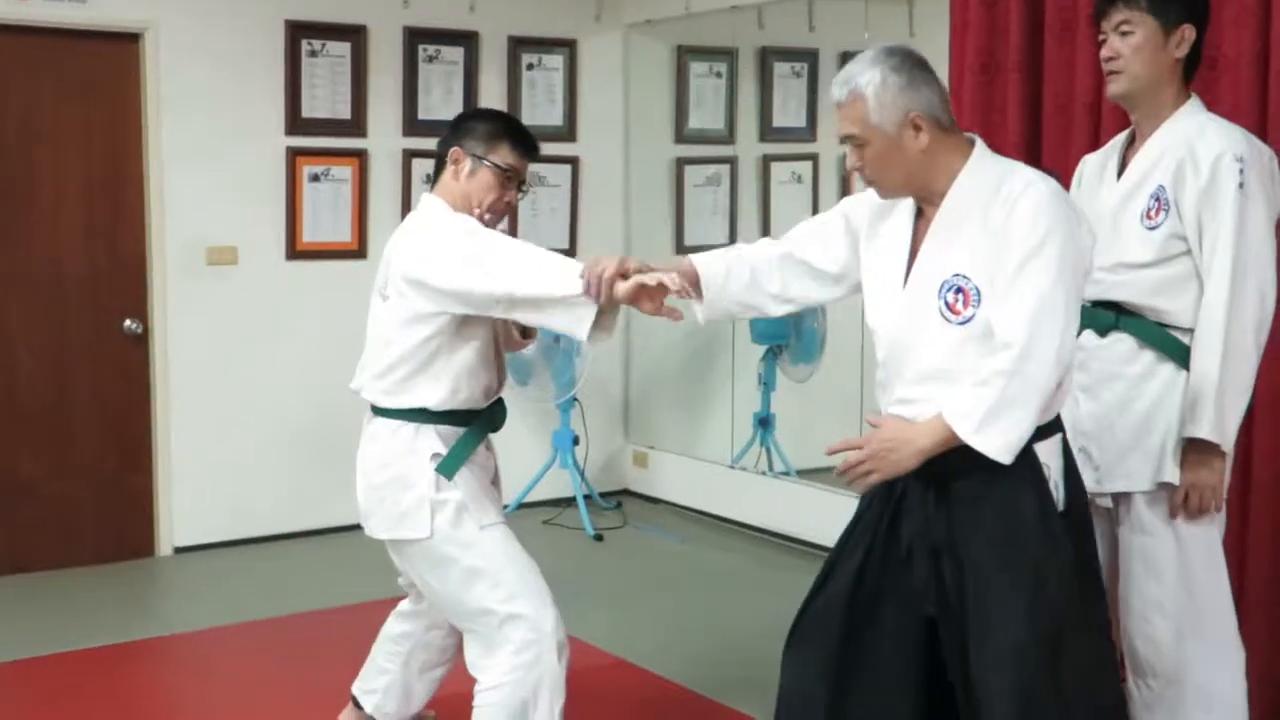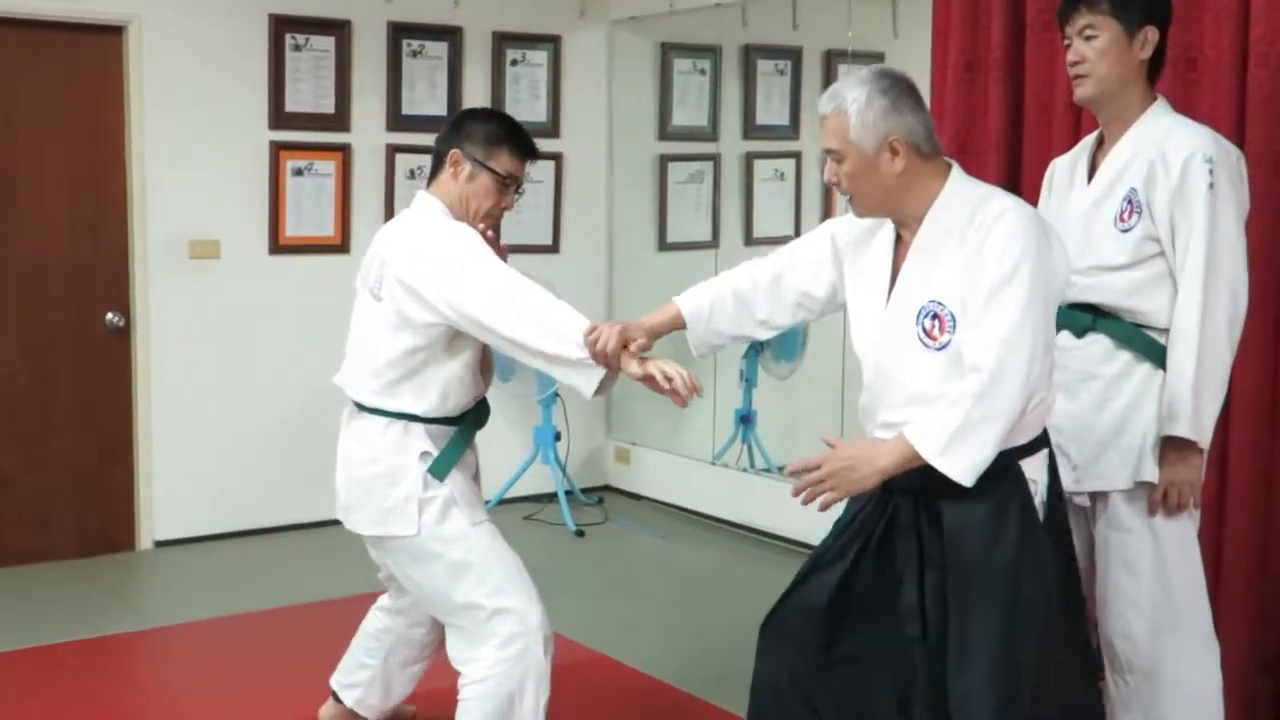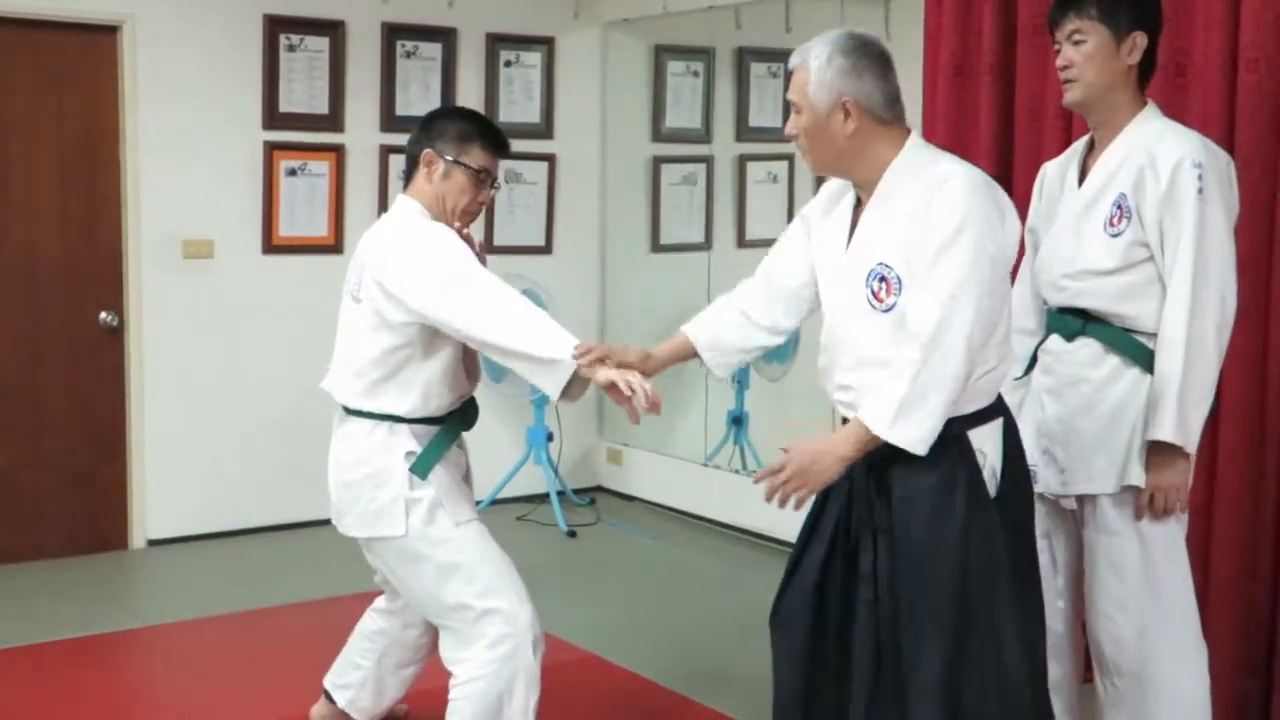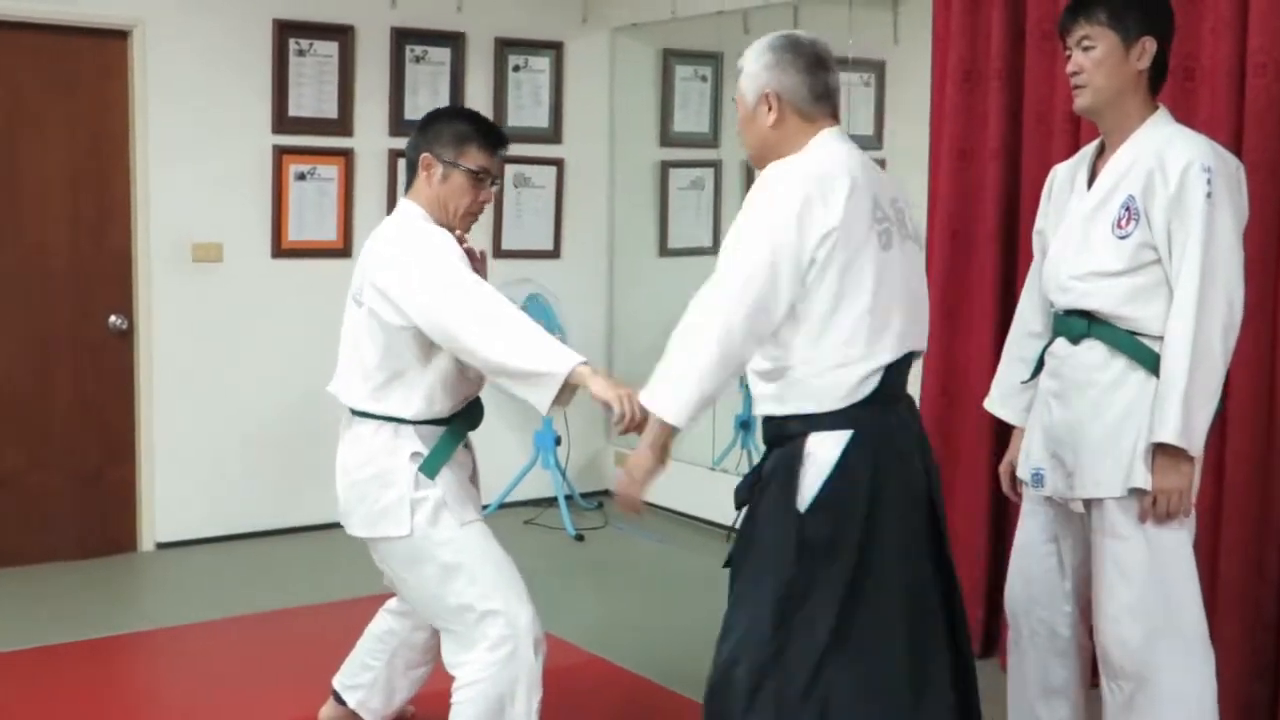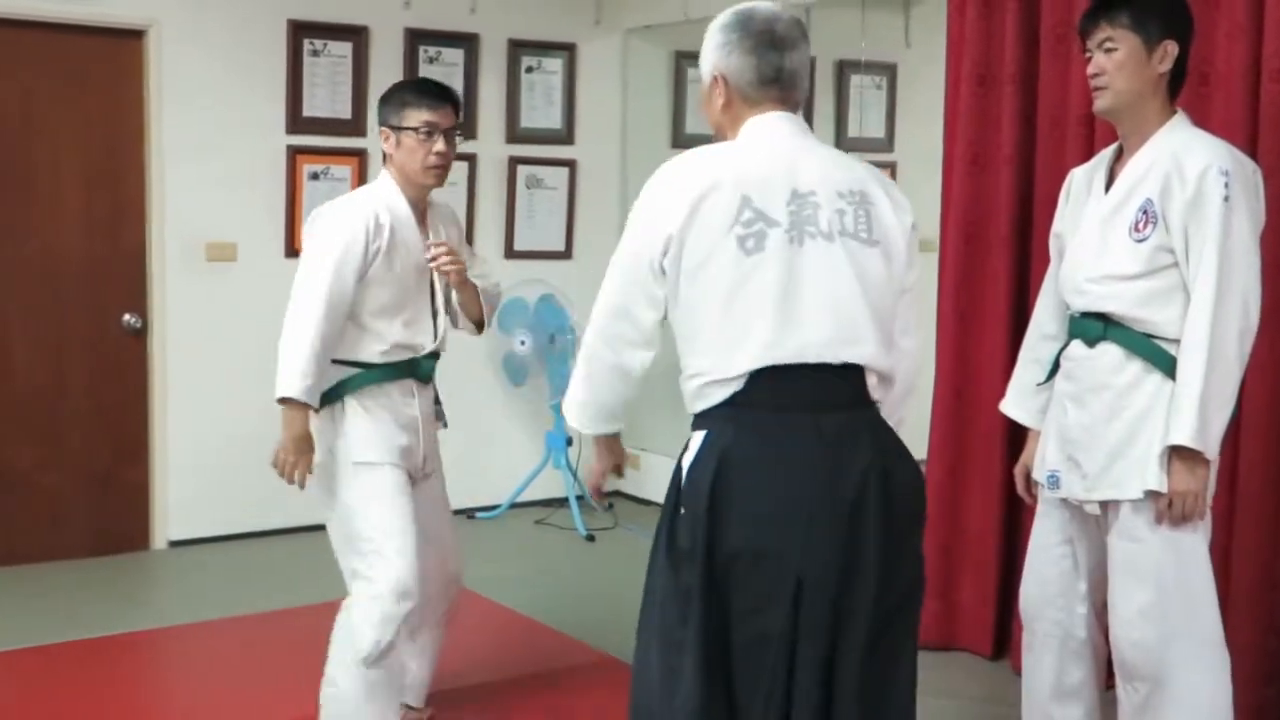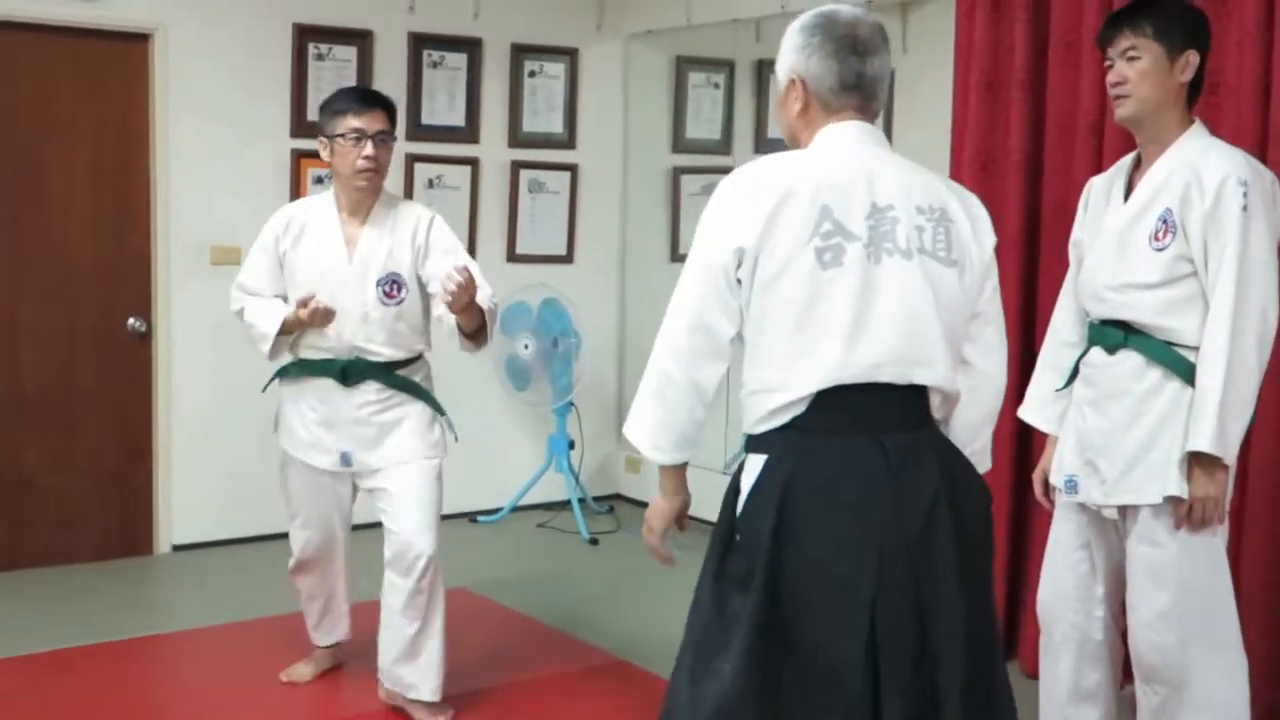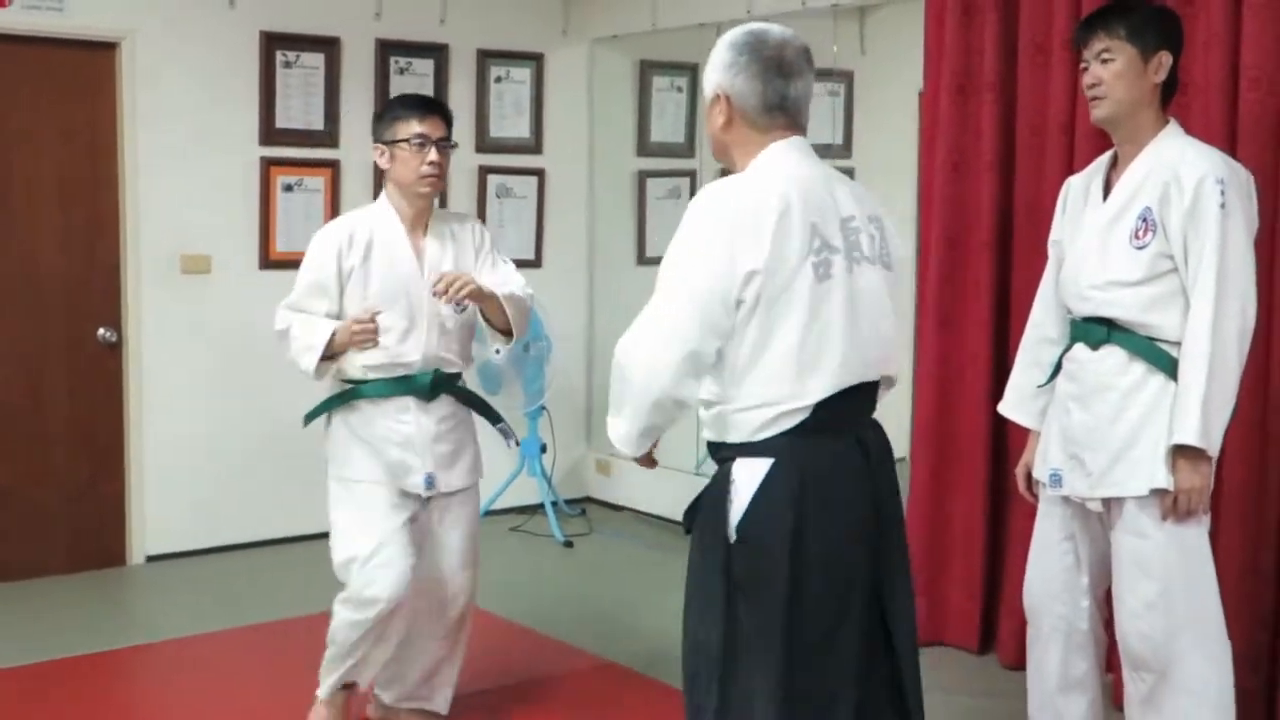
dt=0.5s
person 1, frame 1
left shoulder: (1222, 154)
right shoulder: (1095, 167)
left wrist: (1209, 438)
left hip: (1165, 406)
right hip: (1086, 405)
left knee: (1174, 621)
person 1, frame 2
left shoulder: (1191, 155)
right shoulder: (1064, 169)
left elbow: (1212, 300)
left wrist: (1185, 436)
left hip: (1139, 405)
right hip: (1060, 401)
left knee: (1149, 617)
person 1, frame 3
left shoulder: (1180, 160)
right shoulder: (1055, 173)
left elbow: (1199, 305)
left wrist: (1172, 440)
right wrist: (1009, 418)
left hip: (1128, 407)
right hip: (1050, 404)
left knee: (1137, 622)
right knee: (1034, 606)
person 1, frame 4
left shoulder: (1190, 164)
right shoulder: (1066, 176)
left elbow: (1207, 308)
left wrist: (1176, 444)
right wrist: (1020, 423)
left hip: (1135, 414)
right hip: (1062, 409)
left knee: (1142, 626)
right knee: (1036, 607)
person 1, frame 5
left shoulder: (1208, 168)
right shoulder: (1084, 180)
left elbow: (1223, 311)
left wrist: (1191, 446)
right wrist: (1035, 425)
left hip: (1150, 419)
right hip: (1076, 415)
left knee: (1158, 629)
right knee: (1054, 611)
person 1, frame 6
right shoulder: (1102, 189)
left wrist: (1211, 453)
right wrist: (1053, 432)
left hip: (1169, 426)
right hip: (1094, 422)
left knee: (1175, 634)
right knee: (1068, 615)
person 1, frame 7
left shoulder: (1204, 177)
right shoulder: (1079, 189)
left elbow: (1222, 315)
left wrist: (1195, 445)
right wrist: (1034, 427)
left hip: (1153, 419)
right hip: (1075, 417)
left knee: (1162, 623)
right knee: (1053, 605)
person 2, frame 1
left shoulder: (1030, 206)
right shoulder: (876, 212)
left elbow: (1030, 360)
right elbow: (779, 266)
left wrist: (922, 439)
left hip: (1007, 487)
right hip: (914, 483)
right knee: (840, 652)
person 2, frame 2
left shoulder: (1006, 231)
right shoulder: (859, 234)
left elbow: (997, 386)
right elbow: (767, 287)
left wrist: (882, 458)
right wrist: (645, 327)
left hip: (992, 503)
right hip: (901, 496)
right knee: (807, 647)
person 2, frame 3
left shoulder: (956, 198)
right shoulder: (835, 202)
left elbow: (941, 354)
right elbow: (765, 299)
left wrist: (839, 449)
right wrist: (654, 358)
left hip: (949, 467)
right hip: (866, 461)
right knee: (820, 639)
person 2, frame 4
left shoulder: (796, 184)
right shoulder: (874, 186)
left elbow: (721, 320)
left wrist: (652, 442)
left hip: (829, 455)
right hip: (883, 441)
person 2, frame 5
left shoulder: (687, 183)
right shoulder: (876, 190)
left elbow: (619, 329)
right elbow: (902, 347)
left wrist: (602, 433)
left hip: (744, 461)
right hip: (864, 459)
person 2, frame 6
left shoulder: (758, 190)
right shoulder: (956, 205)
left elbow: (691, 345)
right elbow: (982, 367)
left wrist: (671, 479)
left hip: (802, 481)
right hip: (921, 479)
person 2, frame 7
left shoulder: (733, 204)
right shoulder: (859, 206)
left elbow: (661, 354)
left wrist: (632, 428)
left hip: (778, 486)
right hip: (856, 467)
person 3, frame 1
left shoulder: (440, 240)
right shoulder: (436, 239)
left elbow: (515, 329)
right elbow: (517, 274)
right wrist: (611, 287)
left hip: (424, 459)
right hip: (426, 468)
left knee: (441, 601)
right knee: (526, 631)
person 3, frame 2
left shoulder: (413, 235)
right shoulder: (435, 244)
left elbow: (486, 316)
right elbow: (516, 311)
left wrist: (487, 264)
right wrist: (625, 357)
left hip: (394, 456)
right hip: (408, 467)
left knee: (419, 595)
right knee: (511, 626)
person 3, frame 3
left shoulder: (401, 239)
right shoulder: (413, 246)
left elbow: (462, 320)
right elbow: (491, 315)
left wrist: (468, 269)
right wrist: (589, 362)
left hip: (392, 460)
right hip: (397, 467)
left knee: (418, 596)
right knee: (501, 625)
person 3, frame 4
left shoulder: (412, 245)
right shoulder: (413, 249)
left elbow: (461, 329)
right elbow: (480, 325)
left wrist: (473, 282)
right wrist: (587, 376)
left hip: (405, 461)
right hip: (403, 470)
left knee: (429, 599)
right knee: (502, 629)
person 3, frame 5
left shoulder: (441, 219)
right shoulder: (351, 218)
left elbow: (473, 317)
right elbow: (310, 318)
left wrist: (464, 283)
right wrist: (295, 420)
left hip: (413, 410)
right hip: (359, 412)
left knee: (434, 569)
right knee: (387, 579)
person 3, frame 6
left shoulder: (420, 224)
right shoulder: (290, 225)
left elbow: (475, 313)
right elbow: (248, 299)
left wrist: (468, 307)
right wrist: (293, 320)
left hip: (398, 405)
right hip: (315, 405)
left knee: (414, 547)
right knee: (315, 544)
right ankle: (327, 641)
person 3, frame 7
left shoulder: (467, 234)
right shoulder: (344, 237)
left elbow: (517, 314)
right elbow: (296, 321)
left wrist: (480, 292)
right wrist: (345, 335)
left hip: (447, 422)
right hip: (369, 425)
left knee: (449, 585)
right knee: (382, 582)
